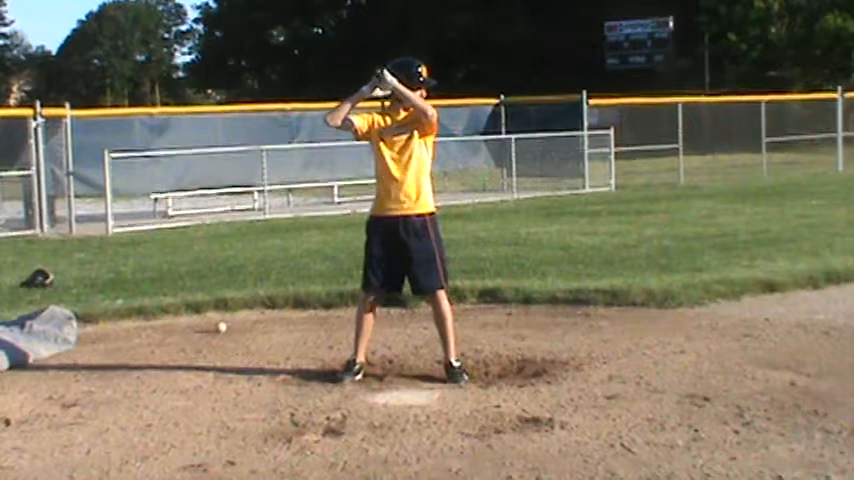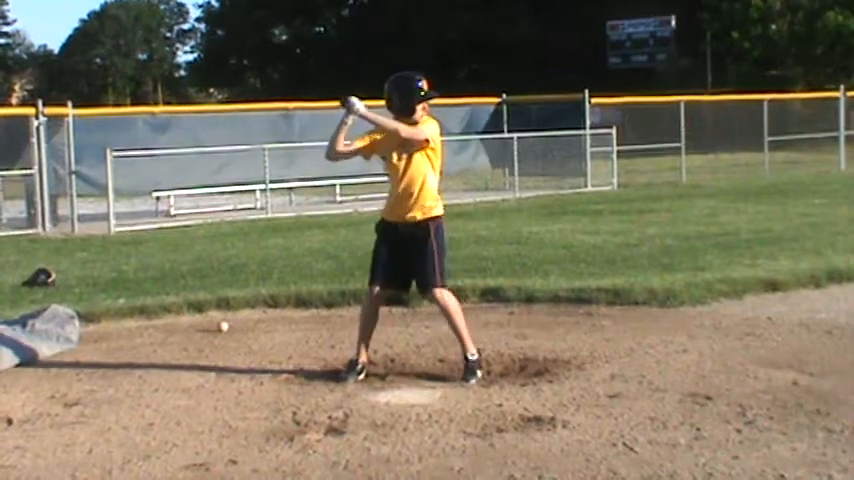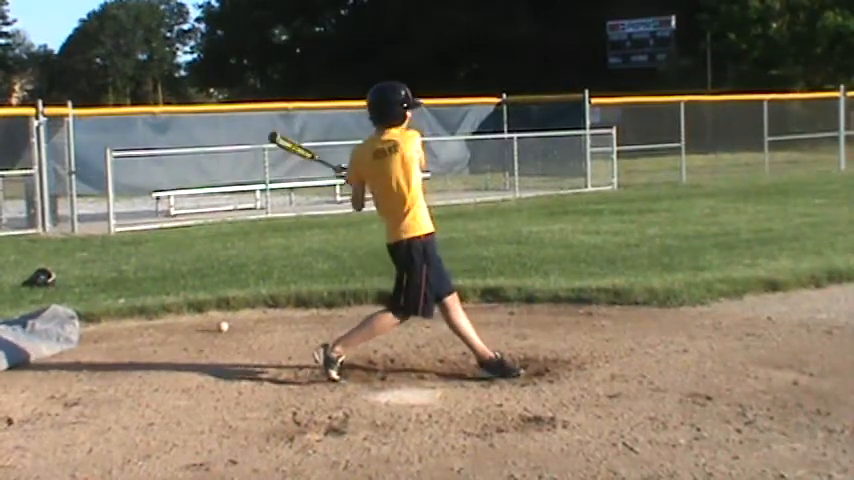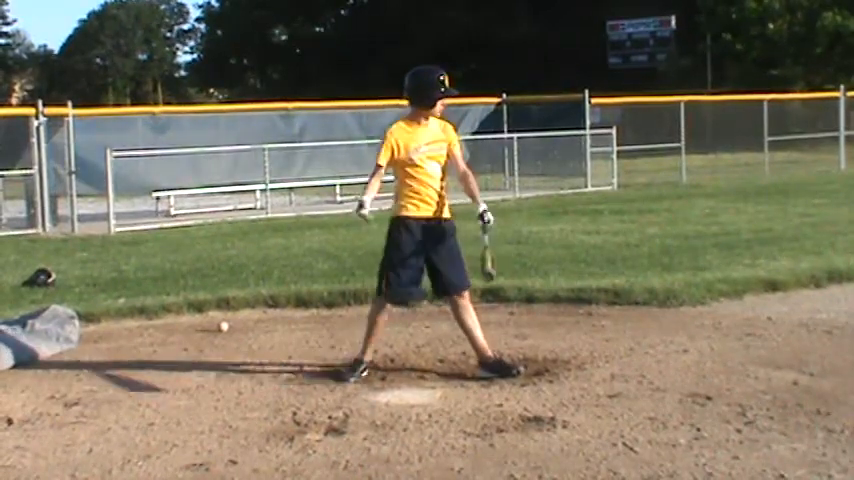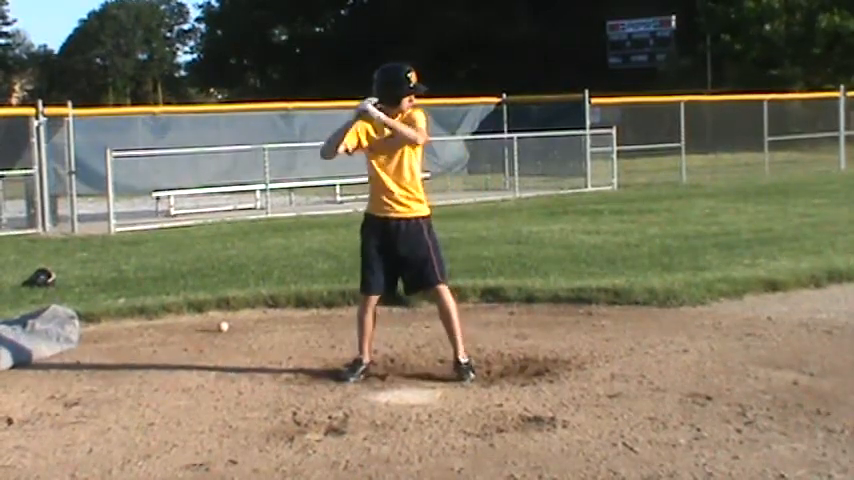
dt=1s
person 1, frame 1
left shoulder: (424, 119)
right shoulder: (375, 121)
left elbow: (429, 113)
right elbow: (332, 120)
left wrist: (395, 85)
right wrist: (363, 93)
left hip: (420, 217)
right hip: (383, 219)
left knee: (436, 292)
right knee: (371, 295)
left ankle: (452, 361)
right ankle: (357, 360)
person 1, frame 2
left shoulder: (430, 127)
right shoulder: (379, 136)
left elbow: (405, 133)
right elbow: (333, 153)
left wrist: (365, 113)
right wrist: (348, 117)
left hip: (426, 221)
right hip: (393, 223)
left knee: (437, 291)
right knee: (375, 292)
left ankle: (471, 355)
right ankle: (359, 360)
person 1, frame 3
left shoulder: (360, 154)
right shoulder: (411, 139)
left elbow: (357, 205)
left wrist: (354, 180)
left hip: (399, 237)
right hip: (416, 236)
left knee: (448, 299)
right knee: (401, 310)
left ankle: (486, 357)
right ankle: (334, 351)
person 1, frame 4
left shoulder: (445, 130)
right shoulder: (397, 132)
left elbow: (462, 170)
right elbow: (378, 172)
left wrist: (479, 203)
right wrist: (366, 198)
left hip: (440, 221)
right hip: (408, 222)
left knee: (459, 293)
right knee: (389, 295)
left ankle: (486, 358)
right ankle: (363, 358)
person 1, frame 5
left shoulder: (414, 117)
right shoulder: (364, 127)
left elbow: (417, 139)
right elbow: (326, 153)
left wrist: (378, 117)
right wrist: (353, 120)
left hip: (414, 218)
right hip: (378, 220)
left knee: (439, 288)
right knee: (370, 295)
left ankle: (461, 358)
right ankle: (363, 359)
